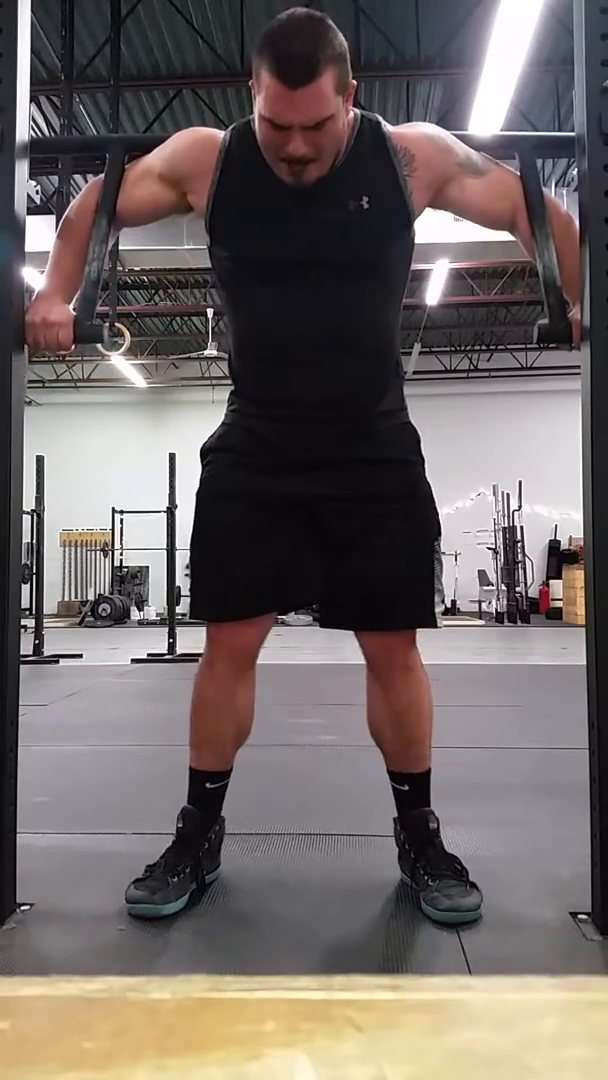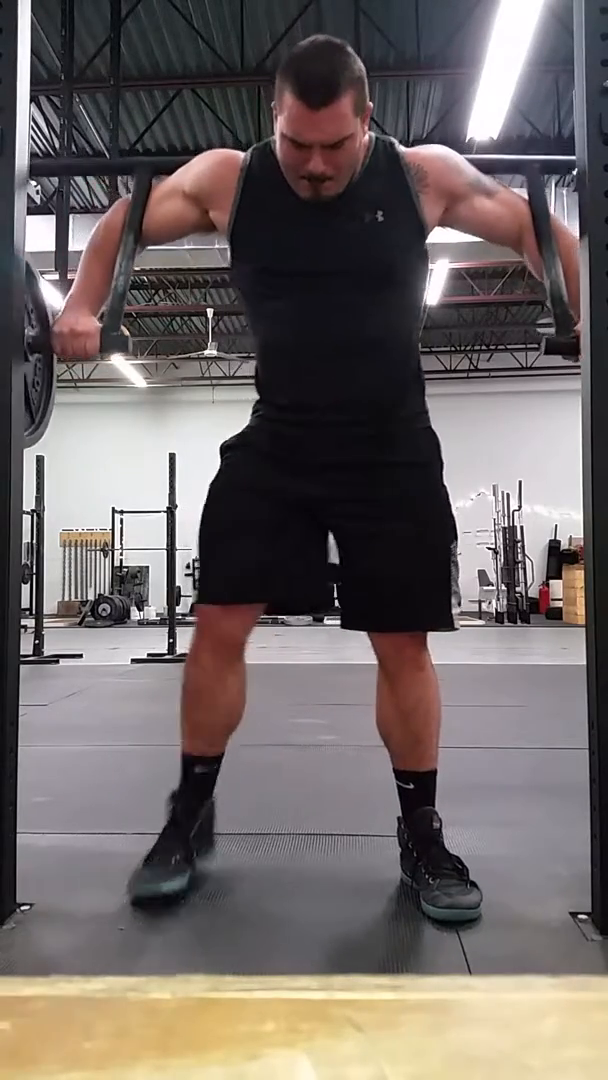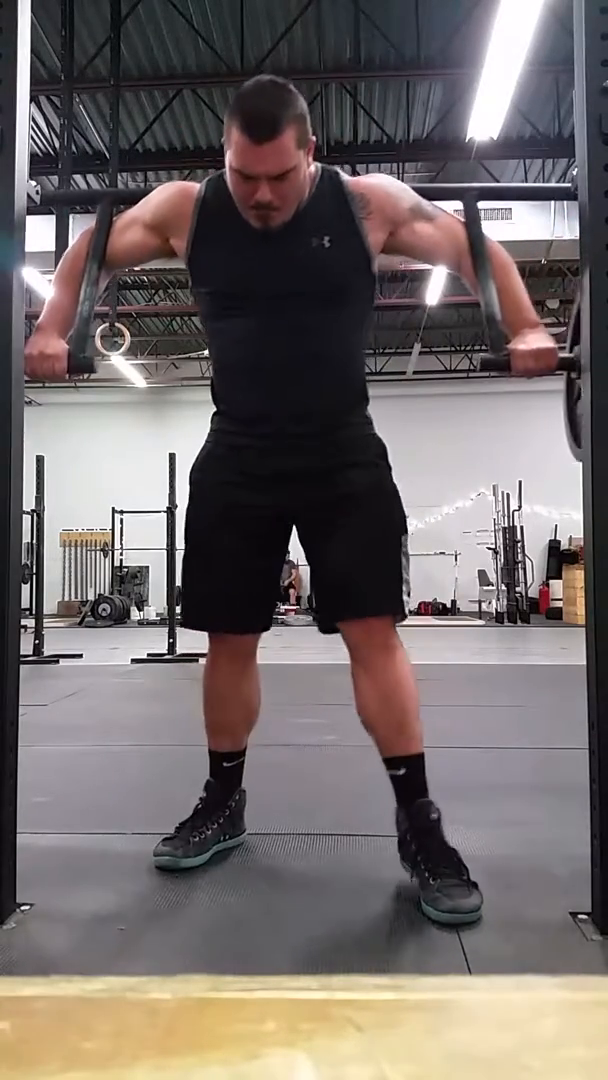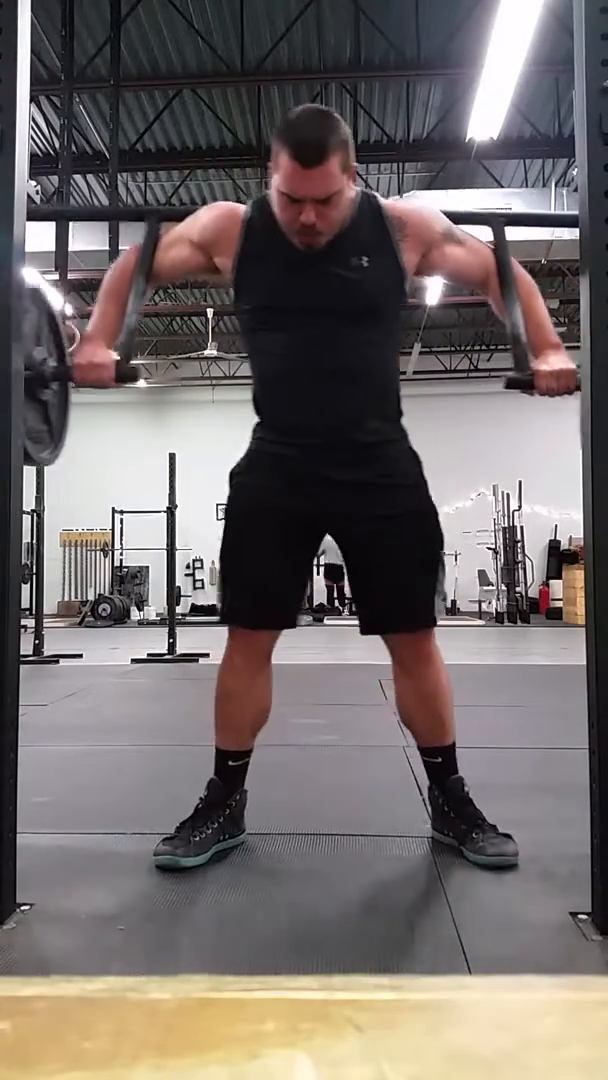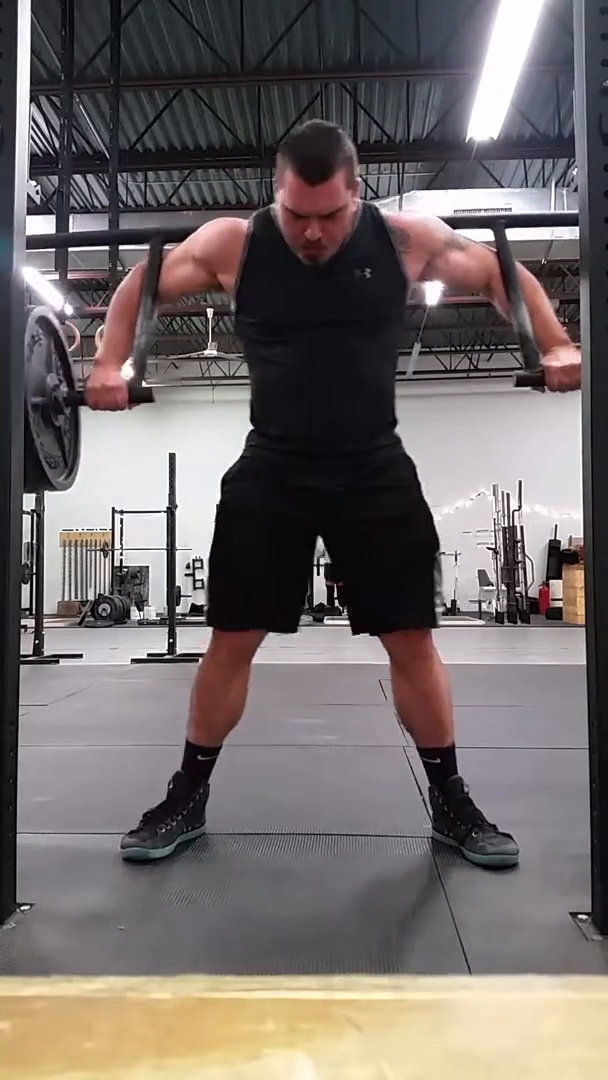
dt=0.5s
person 1, frame 1
left shoulder: (412, 156)
right shoulder: (204, 159)
left elbow: (535, 211)
right elbow: (93, 205)
left wrist: (577, 302)
right wrist: (55, 297)
left hip: (375, 450)
right hip: (254, 448)
left knee: (393, 647)
right knee: (230, 643)
left ankle: (418, 835)
right ankle: (199, 835)
person 1, frame 2
left shoulder: (425, 175)
right shoulder: (227, 179)
left elbow: (535, 227)
right elbow: (123, 223)
left wrist: (584, 313)
right wrist: (82, 309)
left hip: (391, 453)
right hip: (272, 448)
left knee: (403, 645)
right knee: (217, 626)
left ankle: (421, 835)
right ankle: (190, 812)
person 1, frame 3
left shoulder: (369, 202)
right shoulder: (185, 208)
left elbow: (474, 248)
right elbow: (90, 251)
left wrist: (526, 329)
right wrist: (53, 331)
left hip: (345, 456)
right hip: (236, 458)
left knee: (373, 632)
right knee: (229, 640)
left ankle: (418, 823)
right ankle: (223, 801)
person 1, frame 4
left shoulder: (404, 227)
right shoulder: (230, 229)
left elbow: (497, 272)
right elbow: (135, 266)
left wrist: (547, 350)
right wrist: (100, 341)
left hip: (381, 468)
right hip: (276, 467)
left knee: (412, 639)
right knee: (249, 638)
left ankle: (450, 801)
right ankle: (224, 802)
person 1, frame 5
left shoulder: (405, 237)
right shoulder: (232, 243)
left elbow: (499, 274)
right elbow: (140, 286)
left wrist: (556, 346)
right wrist: (109, 364)
left hip: (374, 472)
right hip: (269, 473)
left knee: (411, 641)
right knee: (231, 640)
left ankle: (450, 802)
right ankle: (187, 795)
